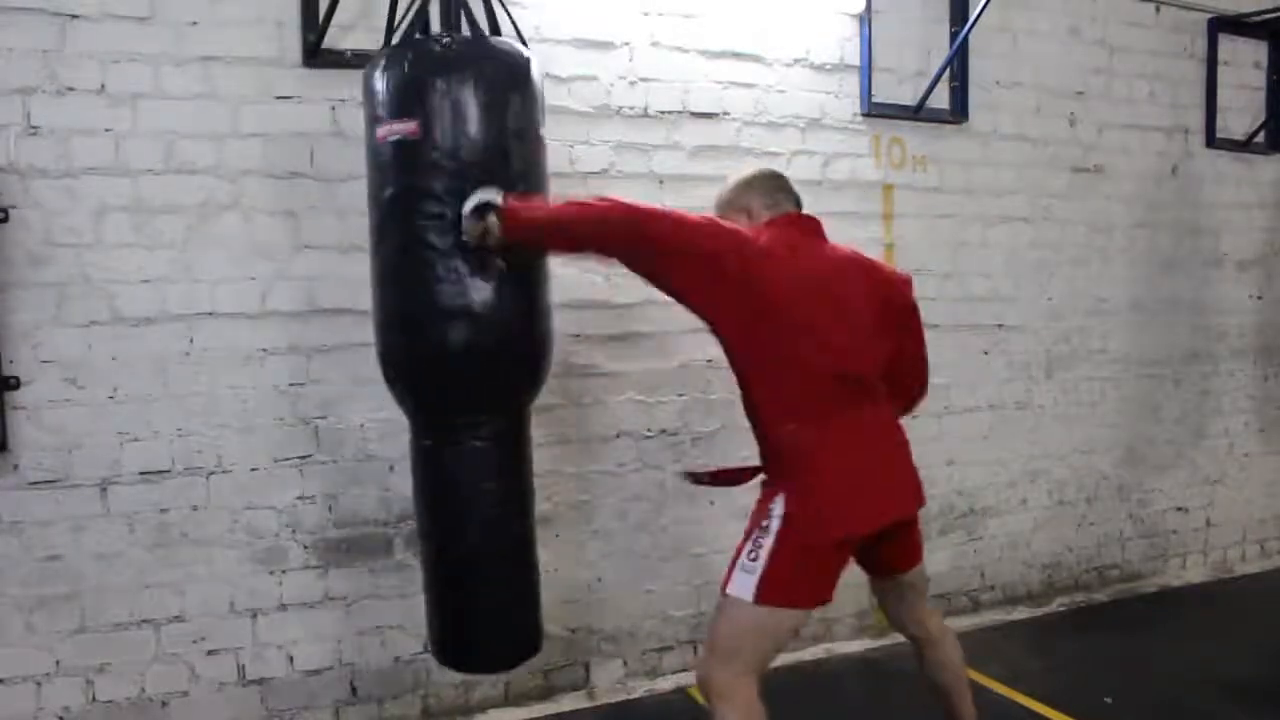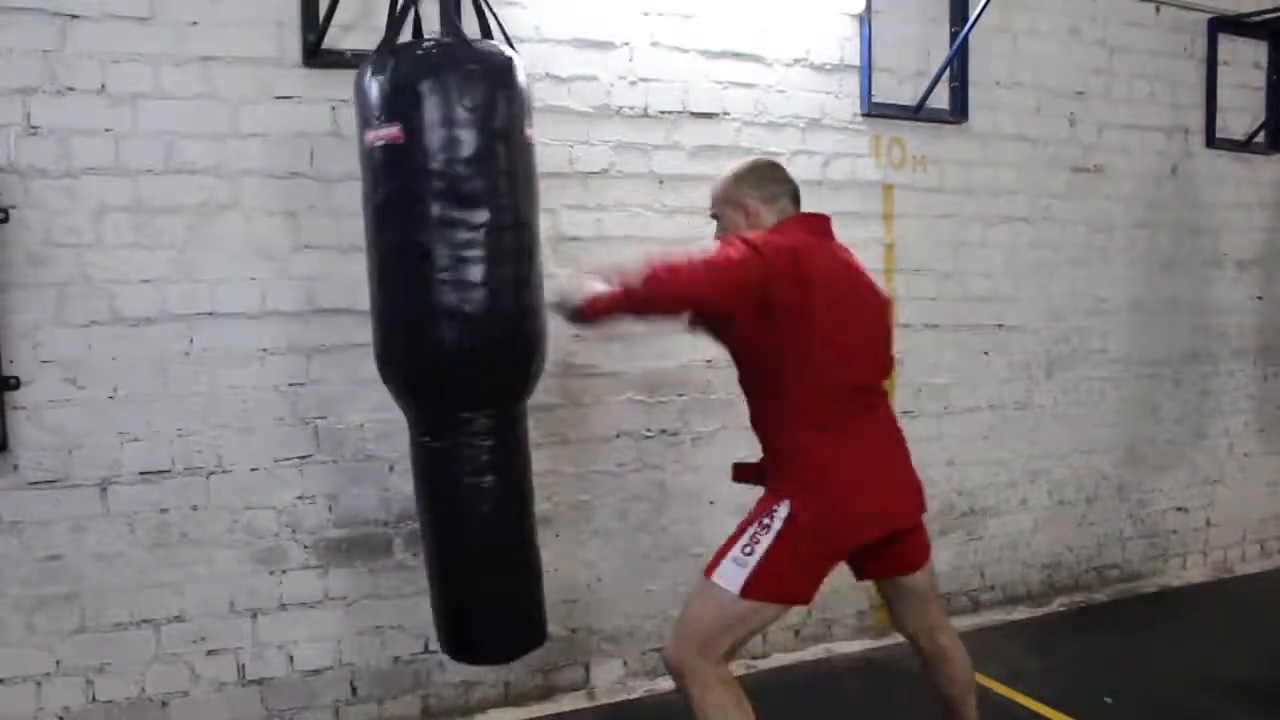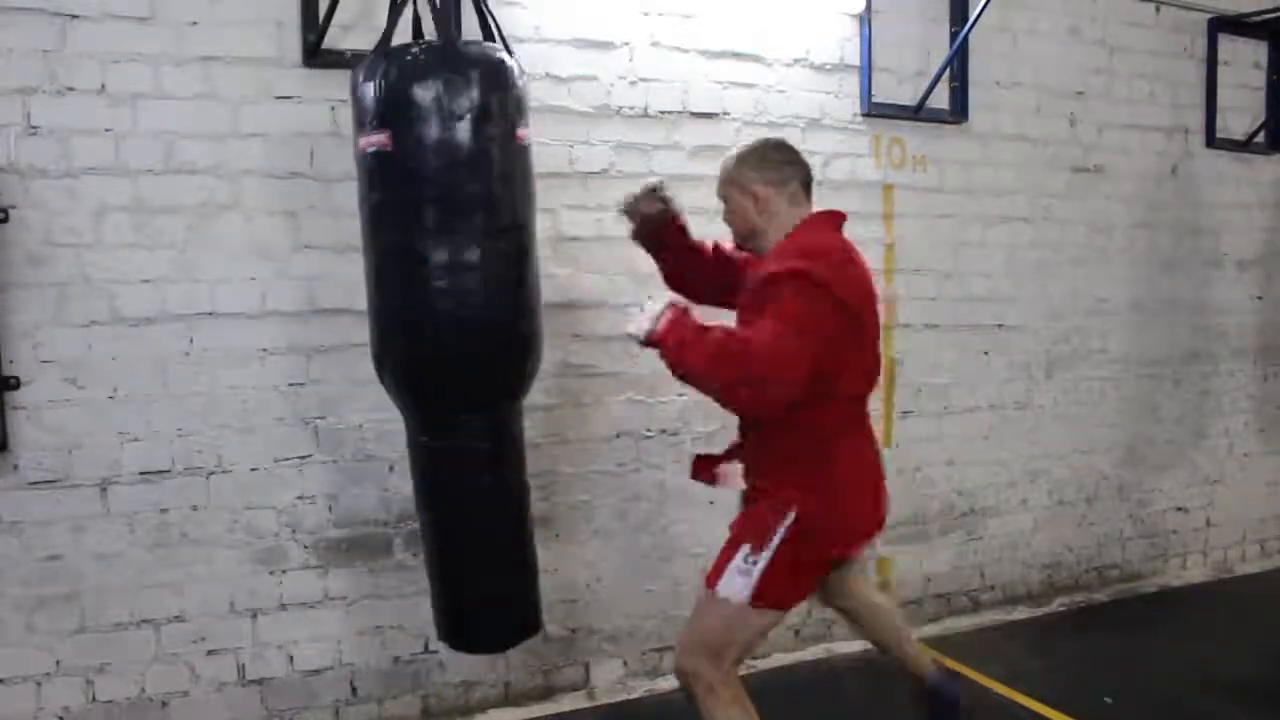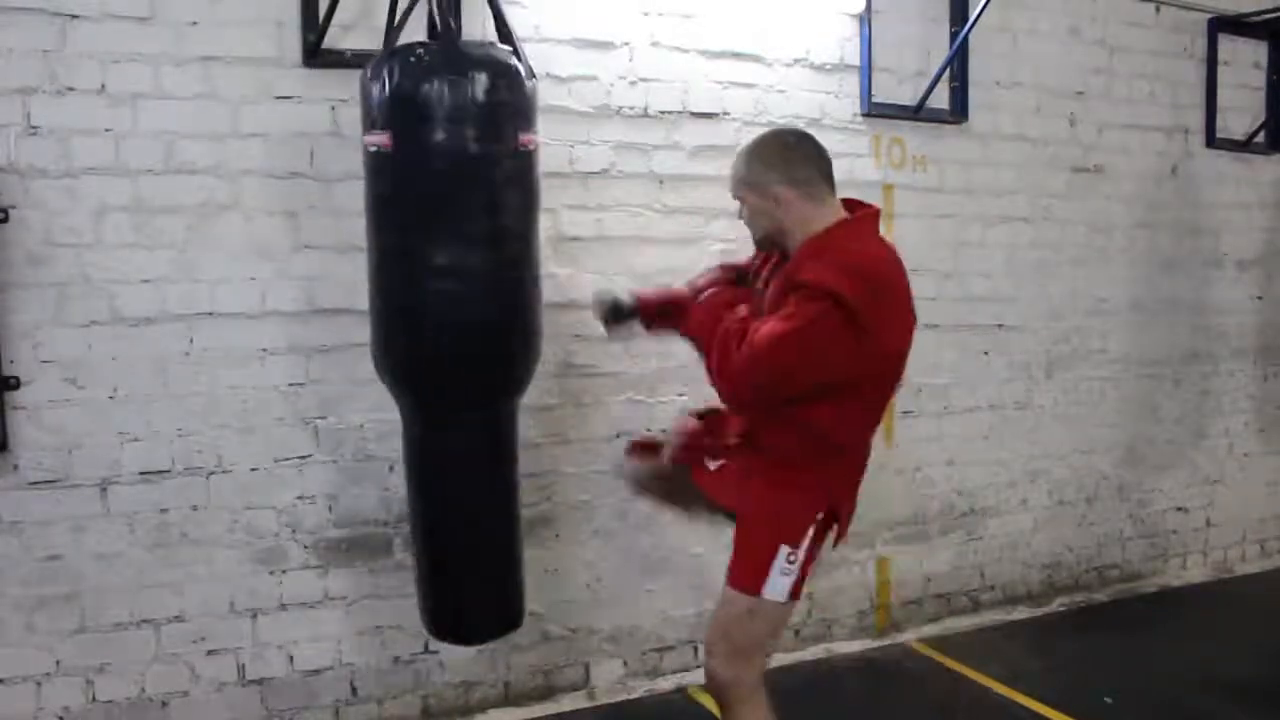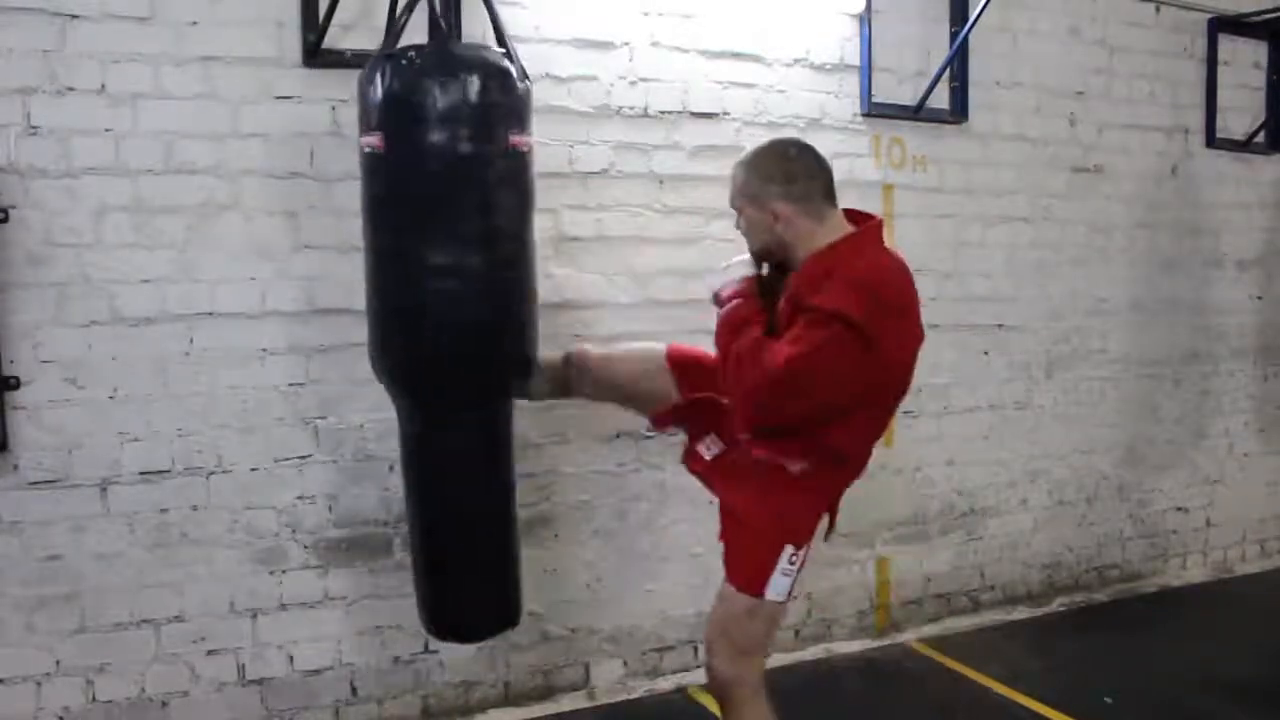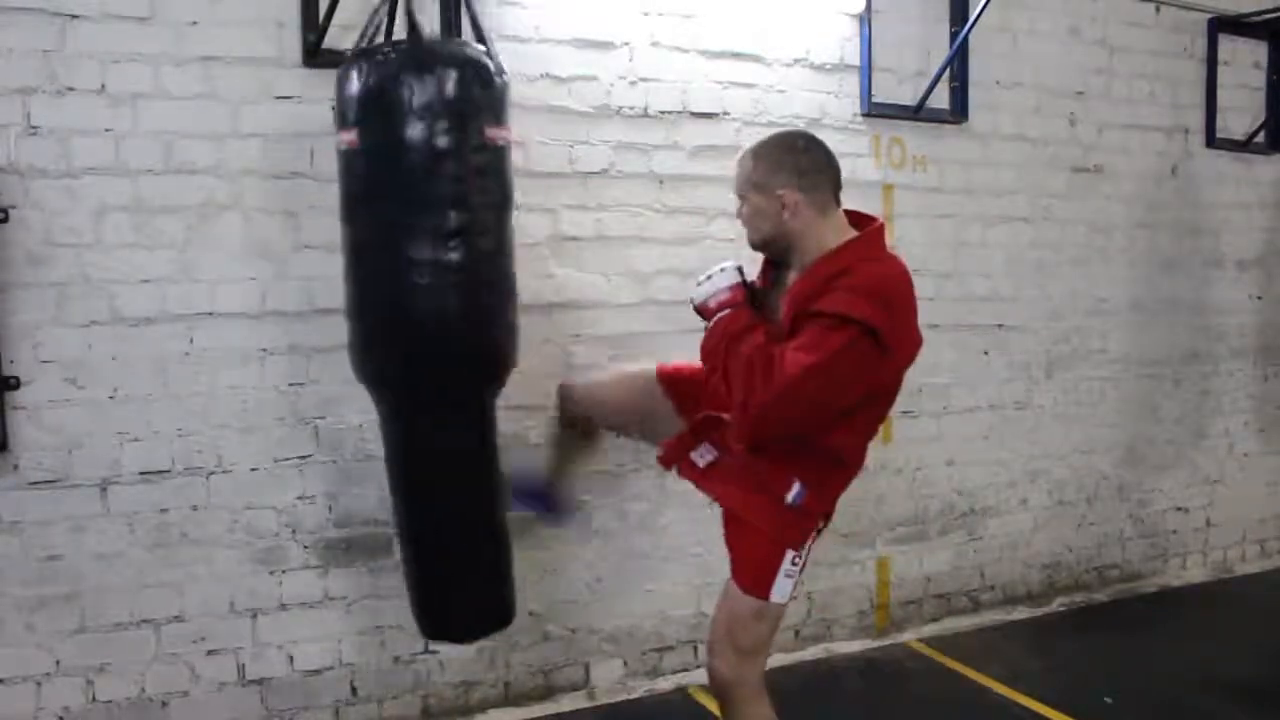
dt=0.1s
person 1, frame 1
left shoulder: (750, 258)
right shoulder: (873, 276)
left elbow: (639, 229)
right elbow: (907, 385)
left wrist: (510, 218)
left hip: (818, 493)
right hip: (886, 474)
left knee: (726, 675)
right knee: (918, 618)
person 1, frame 2
left shoulder: (772, 257)
right shoulder: (836, 273)
left elbow: (681, 288)
left wrist: (598, 297)
left hip: (818, 493)
right hip: (882, 479)
left knee: (693, 654)
right knee: (924, 622)
person 1, frame 3
left shoulder: (803, 273)
right shoulder: (804, 258)
left elbow: (753, 380)
right elbow: (711, 274)
left wrist: (670, 326)
right wrist: (659, 226)
left hip: (803, 492)
right hip: (833, 473)
left knee: (701, 663)
right knee: (840, 588)
person 1, frame 4
left shoulder: (848, 279)
right shoulder: (819, 242)
left elbow: (744, 372)
right elbow: (751, 282)
left wrist: (714, 296)
right wrist: (647, 307)
left hip: (797, 472)
right hip: (759, 429)
left knee: (729, 667)
right knee: (651, 471)
person 1, frame 5
left shoulder: (862, 297)
right shoulder: (808, 253)
left elbow: (758, 393)
left wrist: (738, 308)
left hip: (787, 474)
right hip: (746, 423)
left knee: (731, 668)
right knee: (589, 367)
person 1, frame 6
left shoulder: (865, 303)
right shoulder: (789, 252)
left elbow: (767, 407)
left wrist: (726, 310)
left hip: (783, 481)
right hip: (735, 424)
left knee: (732, 669)
right knee: (583, 395)
right ankle: (551, 485)
